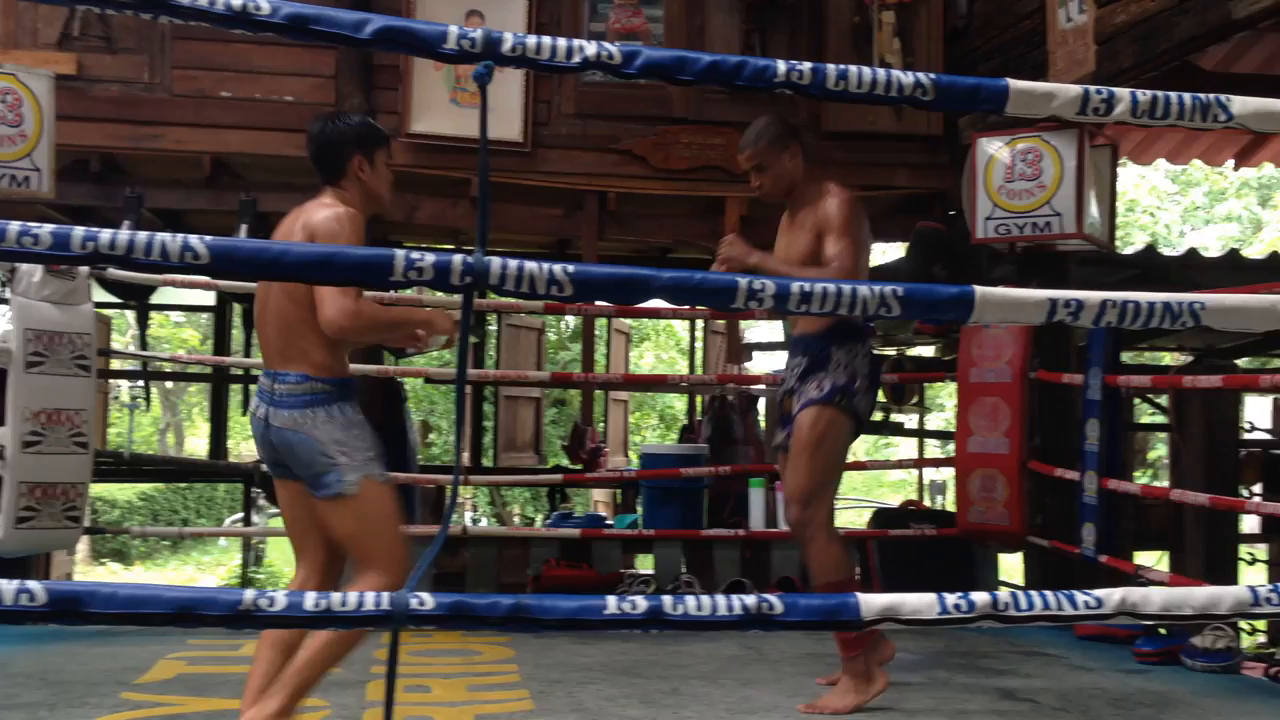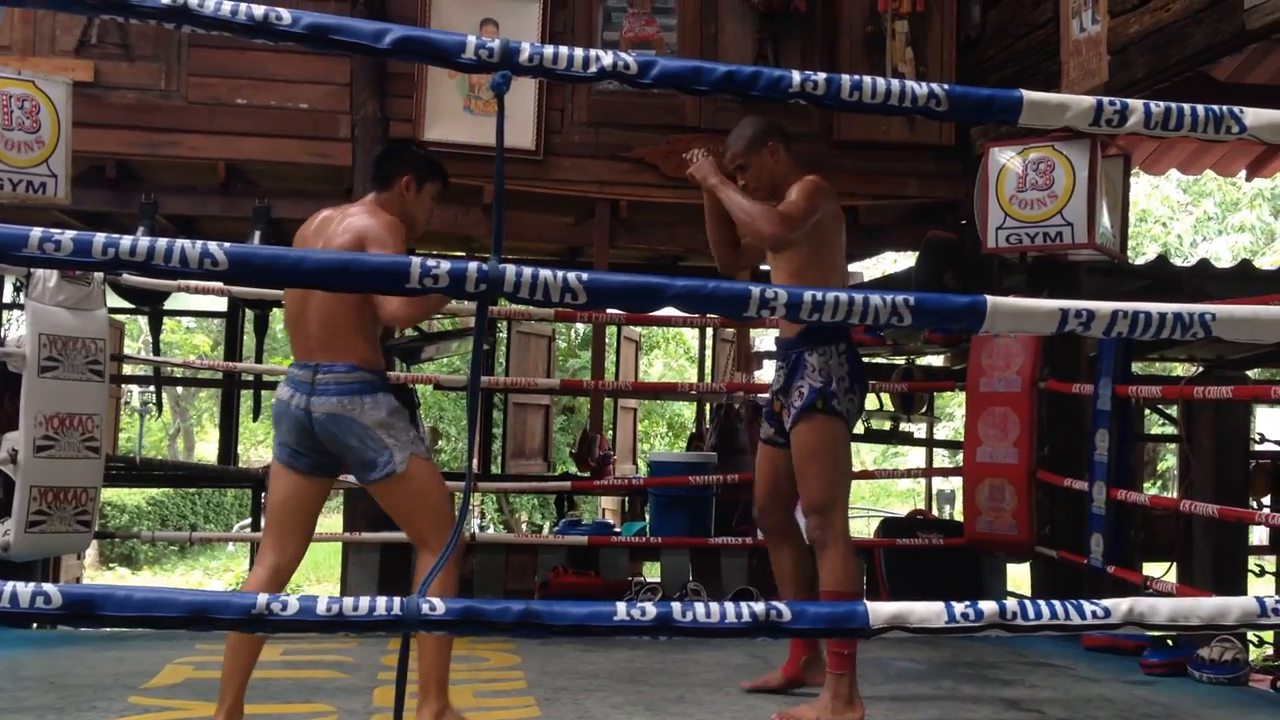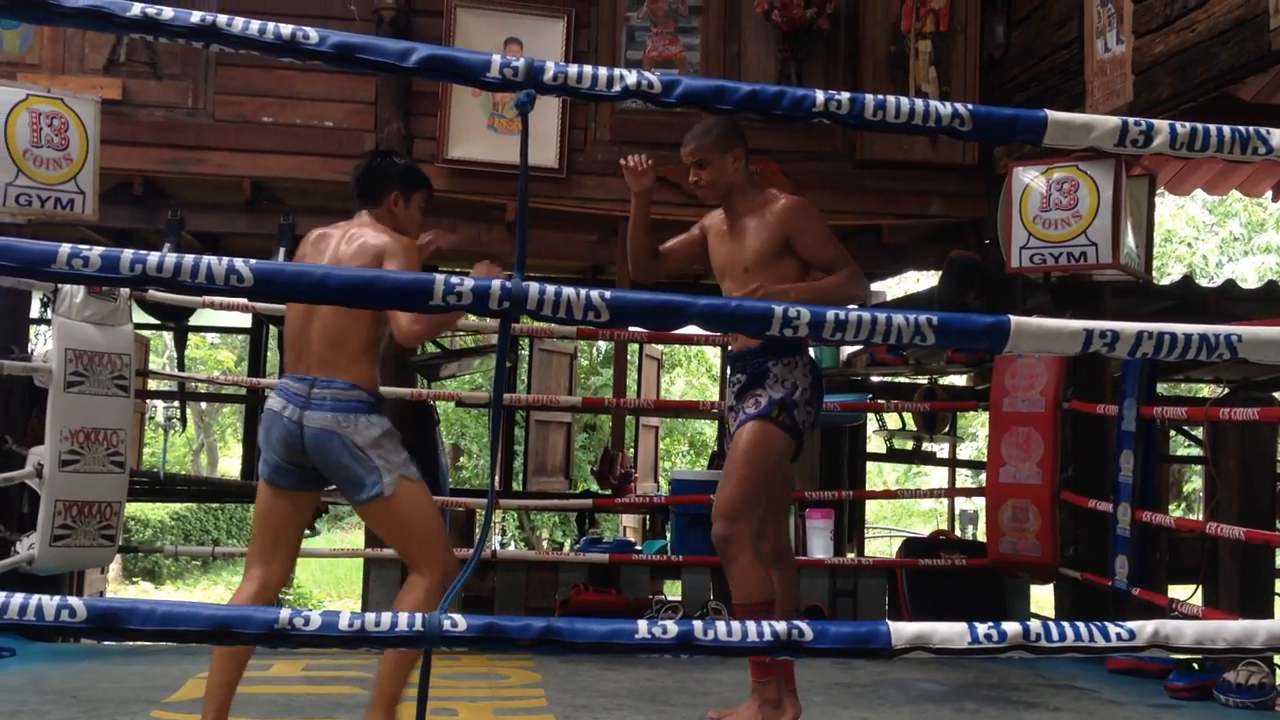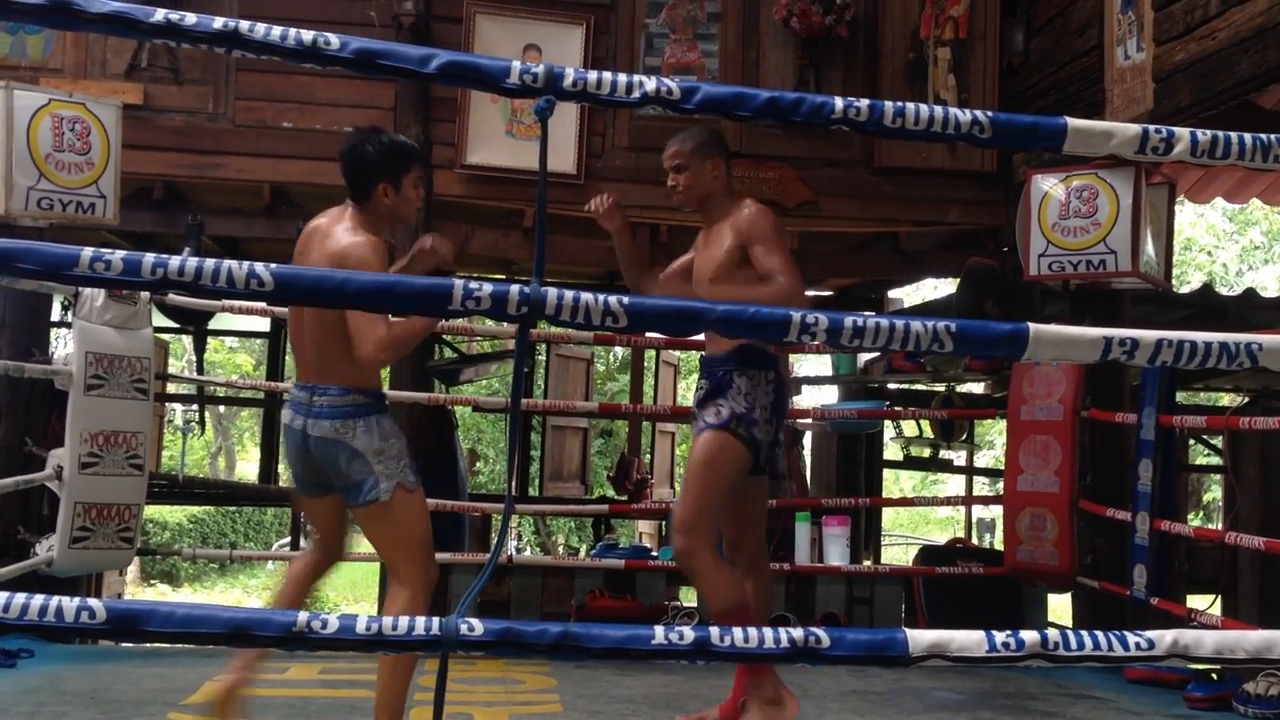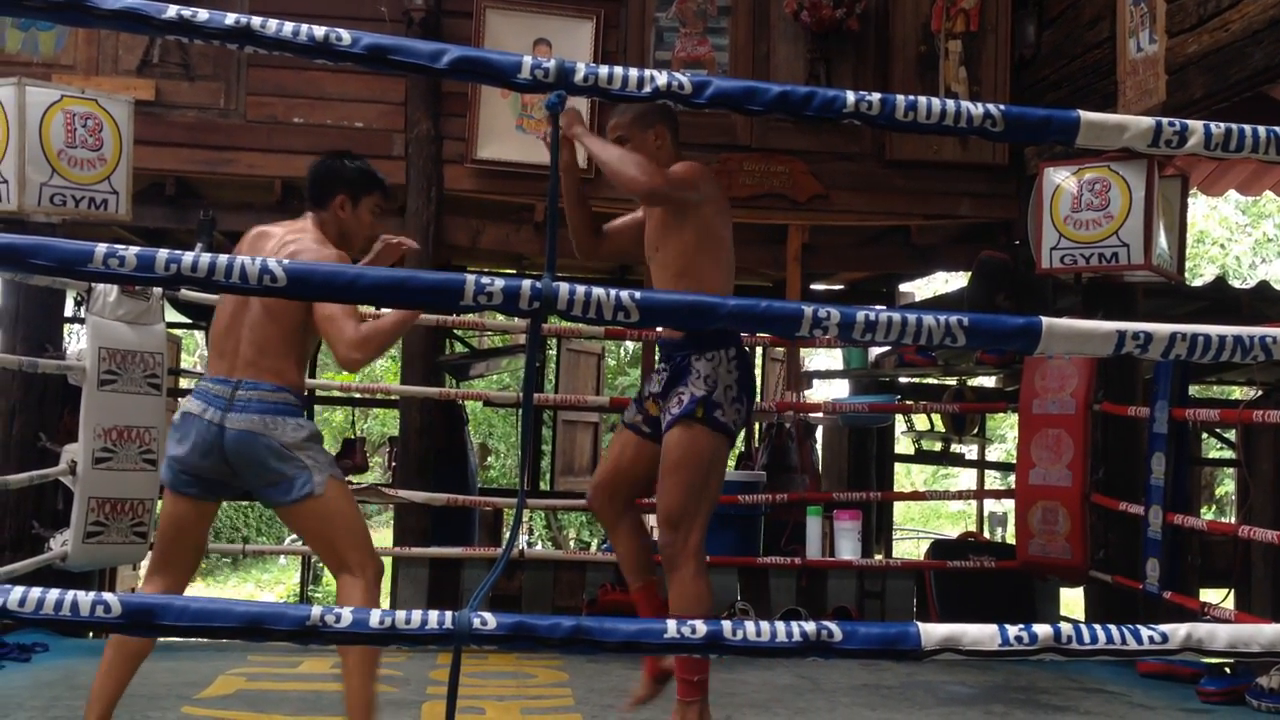
dt=1s
person 1, frame 1
left shoulder: (838, 206)
right shoulder: (788, 216)
left elbow: (842, 285)
left wrist: (757, 264)
right wrist: (741, 275)
left hip: (839, 364)
right hip: (801, 365)
left knee: (804, 511)
right knee: (804, 517)
left ankle: (858, 670)
right ankle: (870, 641)
person 1, frame 2
left shoulder: (811, 190)
right shoulder: (783, 208)
left elbow: (775, 235)
right elbow: (733, 258)
left wrist: (717, 184)
right wrist: (712, 191)
left hip: (821, 363)
right hip: (795, 366)
left knee: (825, 524)
right knee: (771, 517)
right ankle: (802, 660)
person 1, frame 3
left shoulder: (787, 212)
right shoulder: (710, 227)
left elbow: (854, 285)
right elbow: (644, 269)
left wrist: (785, 294)
right wrist: (640, 200)
left hip: (783, 376)
right hip: (743, 381)
left knee: (731, 528)
right knee: (763, 541)
person 1, frame 4
left shoulder: (752, 219)
right shoulder: (709, 236)
left elbow: (789, 293)
right elbow: (652, 291)
left wrist: (701, 296)
right wrist: (620, 234)
left hip: (747, 387)
right hip: (720, 391)
left knee: (690, 540)
right knee: (741, 552)
person 1, frame 5
left shoulder: (693, 179)
right shoulder: (652, 209)
left elbow: (646, 181)
right elbow: (589, 245)
left wrist: (585, 137)
right wrist: (570, 170)
left hip: (708, 368)
right hip: (672, 369)
left knee: (678, 541)
right knee: (607, 496)
right ankle: (660, 649)
person 2, frame 1
left shoulder: (297, 220)
right shoulder: (339, 218)
right elbow: (337, 319)
left wrist: (398, 331)
right wrist: (416, 316)
left hip: (275, 405)
right hip: (316, 408)
left knee: (318, 569)
right knee: (384, 571)
person 2, frame 2
left shoulder: (316, 223)
right shoulder: (381, 226)
right elbow: (398, 309)
left wrist: (398, 255)
left hip: (297, 396)
right hip: (355, 399)
left knee: (275, 562)
right knee: (439, 544)
person 2, frame 3
left shoulder: (314, 240)
right shoulder: (393, 244)
right elbow: (410, 329)
left hip: (288, 408)
right hip: (346, 417)
left knee: (263, 580)
right knee: (434, 568)
person 2, frame 4
left shoulder: (321, 227)
right shoulder: (360, 246)
right elbow: (373, 351)
left wrist: (409, 265)
left hip: (305, 410)
right hip: (349, 420)
left knee: (321, 553)
right knee: (414, 576)
person 2, frame 5
left shoulder: (256, 236)
right shoulder: (325, 256)
right elbow: (351, 350)
left wrist: (368, 261)
right wrist: (413, 301)
left hip: (203, 412)
right hip: (270, 420)
left knee: (163, 582)
right knee: (360, 569)
